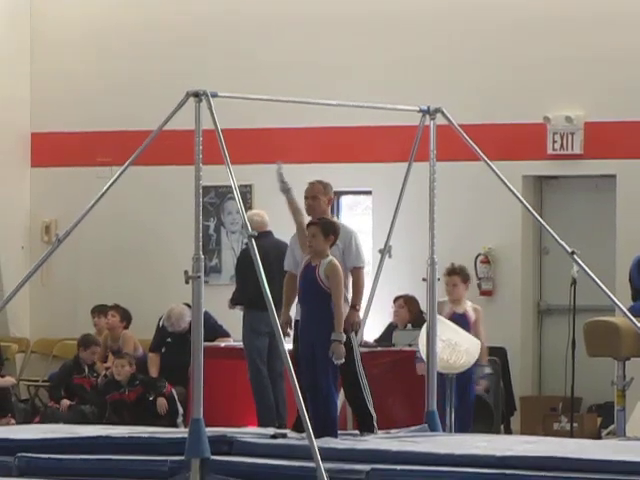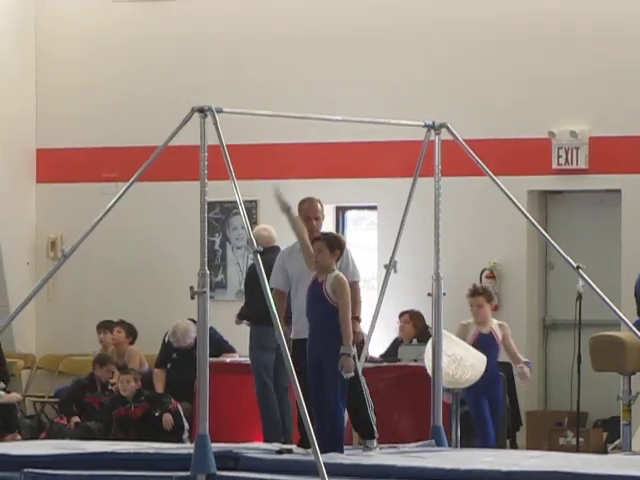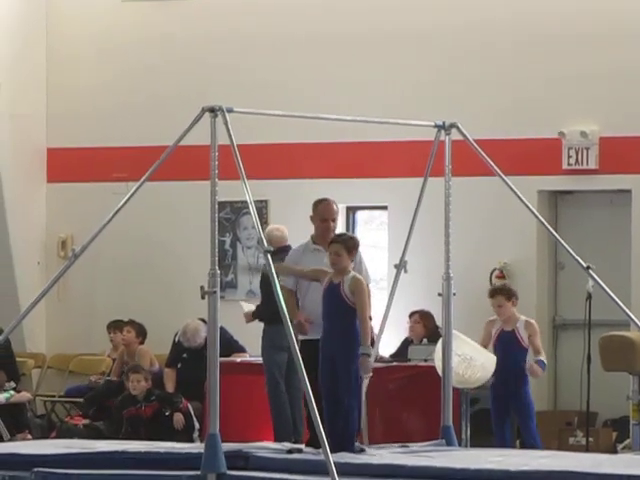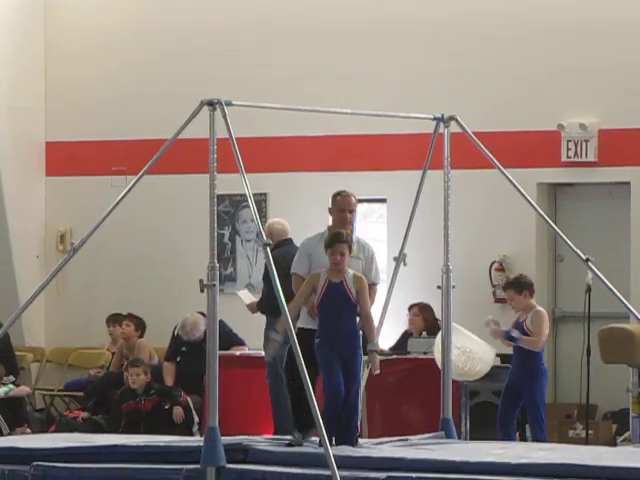
dt=0.3s
person 1, frame 1
left shoulder: (345, 234)
right shoulder: (298, 238)
left elbow: (357, 273)
right elbow: (291, 276)
left wrist: (354, 309)
right wrist: (285, 311)
left knee: (350, 373)
left ankle: (367, 425)
right ankle: (304, 425)
person 1, frame 2
right shoulder: (287, 255)
left elbow: (353, 287)
right elbow: (279, 293)
left wrist: (356, 320)
right hip: (301, 335)
left knee: (352, 385)
right knee: (306, 391)
left ankle: (368, 435)
right ankle: (308, 441)
person 1, frame 3
right shoulder: (297, 255)
right elbow: (287, 290)
right wrist: (296, 315)
right hip: (311, 335)
right knee: (315, 391)
right ankle: (317, 440)
person 1, frame 4
left shoulder: (364, 249)
right shoulder: (311, 244)
left elbow: (371, 286)
right elbow: (297, 280)
right wrist: (308, 303)
right hip: (311, 325)
right knee: (297, 375)
right ankle: (304, 428)
person 2, frame 1
left shoulder: (332, 267)
right shoulder: (308, 257)
left elbow: (338, 307)
right elbow: (298, 221)
left wrist: (338, 339)
right wrist: (287, 192)
left hip: (323, 327)
right hip: (306, 327)
left knee: (326, 381)
right knee: (310, 385)
left ankle: (329, 434)
right ankle: (316, 431)
person 2, frame 2
left shoulder: (338, 281)
right shoulder: (315, 273)
left elbow: (346, 320)
right elbow: (302, 239)
left wrist: (347, 353)
right wrist: (288, 211)
left hip: (332, 349)
right hip: (313, 345)
left knee: (334, 400)
right knee: (317, 400)
left ankle: (335, 451)
right ankle: (323, 449)
person 2, frame 3
left shoulder: (356, 282)
right shoulder: (325, 276)
left elbow: (364, 319)
right elbow: (295, 270)
left wrist: (365, 352)
left hip: (349, 347)
right hip: (327, 345)
left knee: (347, 399)
right knee: (329, 398)
left ankle: (347, 450)
right ankle: (333, 449)
person 2, frame 4
left shoulder: (358, 280)
right shoulder: (315, 279)
left elbow: (367, 317)
right elbow: (293, 308)
left wrist: (373, 350)
right wrist: (278, 335)
left hip: (351, 344)
right hip: (326, 344)
left knee: (350, 397)
right knee: (335, 392)
left ankle: (347, 444)
right ankle: (327, 441)
person 3, frame 1
left shoulder: (249, 252)
right shoulder: (284, 248)
left elbow: (244, 289)
left wrist: (234, 301)
left hip: (257, 314)
right hip: (280, 313)
left knee: (259, 371)
right knee: (277, 370)
left ankle: (267, 421)
right ankle: (280, 421)
person 3, frame 2
left shoulder: (257, 267)
left elbow: (252, 305)
left wrist: (241, 316)
left hip: (263, 331)
left knee: (265, 386)
right knee: (283, 385)
left ankle: (273, 437)
right ankle: (287, 436)
person 3, frame 3
left shoulder: (272, 266)
left elbow: (269, 305)
left wrist: (253, 315)
left hip: (277, 330)
left knee: (277, 386)
right knee: (294, 385)
left ankle: (284, 437)
right ankle: (297, 436)
person 3, frame 4
left shoulder: (276, 258)
left elbow: (273, 296)
left wrist: (258, 306)
left hip: (279, 323)
left knee: (277, 379)
left ankle: (284, 431)
right ankle: (296, 430)
person 4, frame 1
left shoulder: (475, 311)
right shoulder: (440, 307)
left elbow: (481, 343)
left wrist: (483, 373)
left knee: (464, 416)
right knee: (446, 411)
person 4, frame 2
left shoulder: (501, 328)
right shoulder: (465, 328)
left elbow: (514, 354)
left wrist: (525, 365)
left hip: (494, 385)
right hip: (473, 387)
left knee: (494, 434)
right knee: (486, 435)
person 4, frame 3
left shoulder: (528, 325)
right shoulder: (491, 324)
left elbow: (539, 352)
left wrist: (539, 364)
left hip: (520, 383)
right hip: (497, 383)
left knee: (529, 431)
right knee: (501, 434)
person 4, frame 4
left shoulder: (539, 314)
right shoulder: (519, 315)
left elbow: (538, 344)
right elbow: (512, 342)
left wrist: (511, 335)
right wrist: (499, 330)
left hip: (534, 375)
right hip: (516, 373)
left knee: (536, 426)
right knee: (504, 422)
